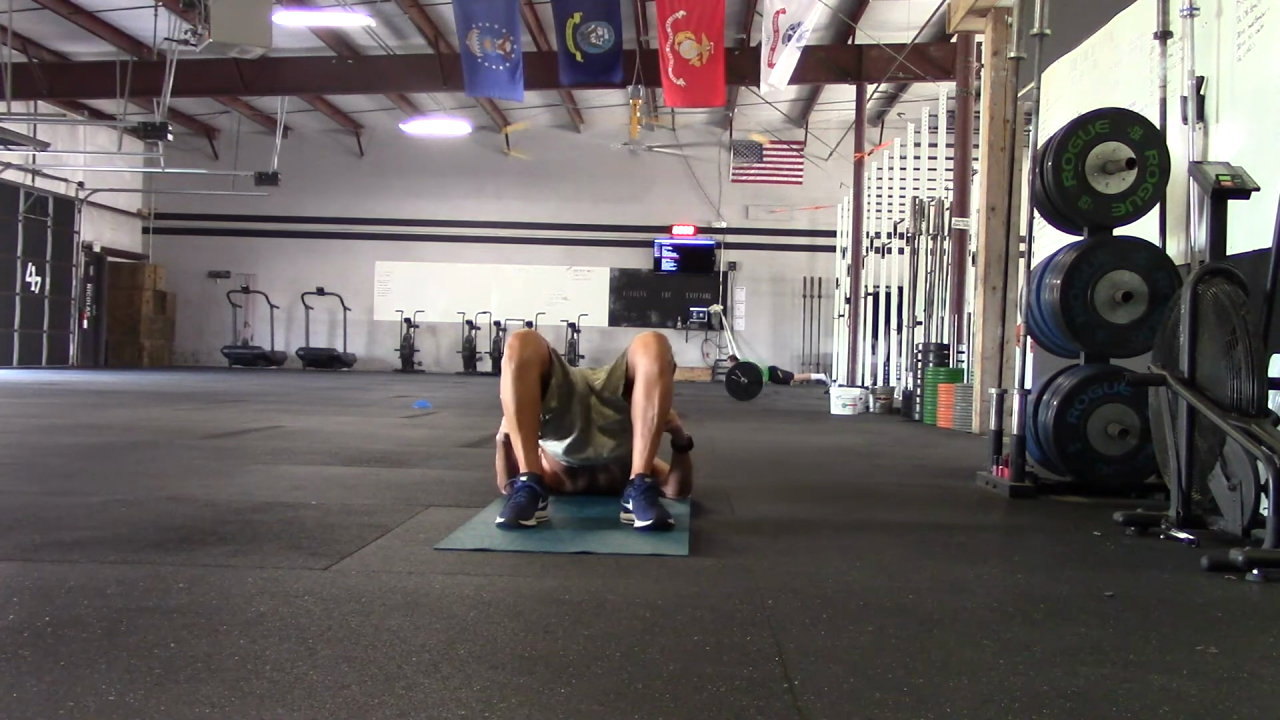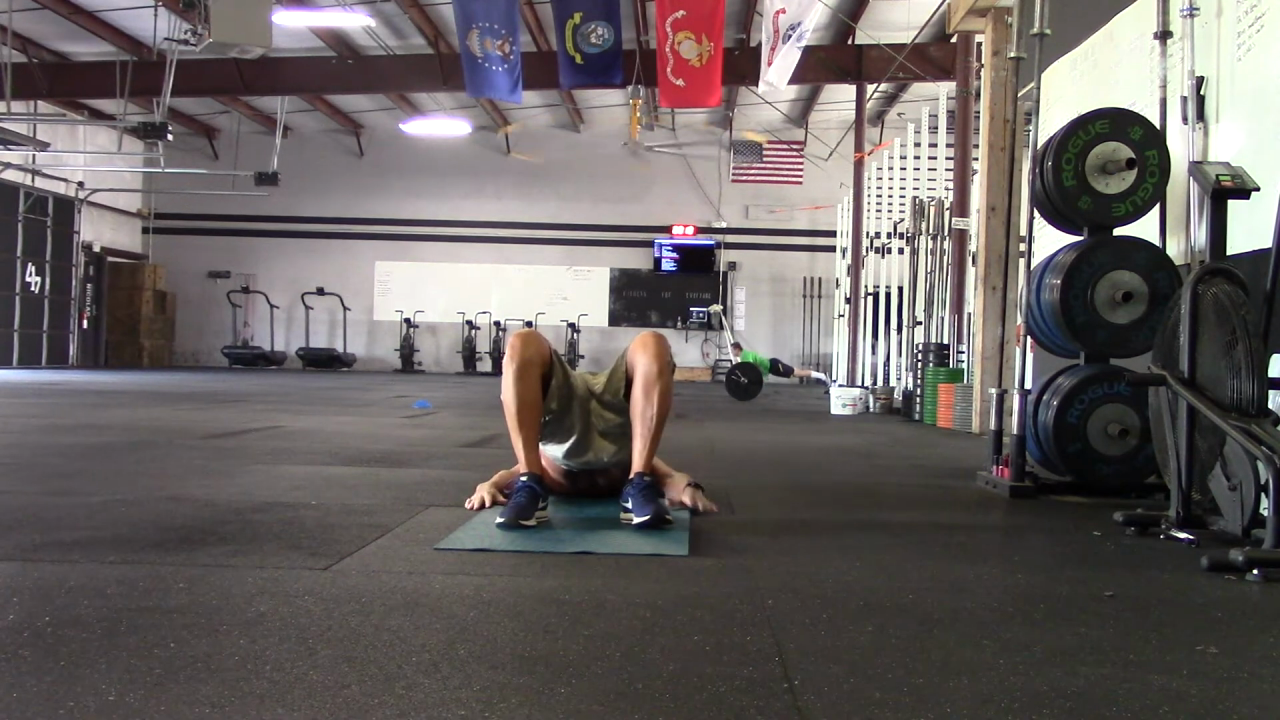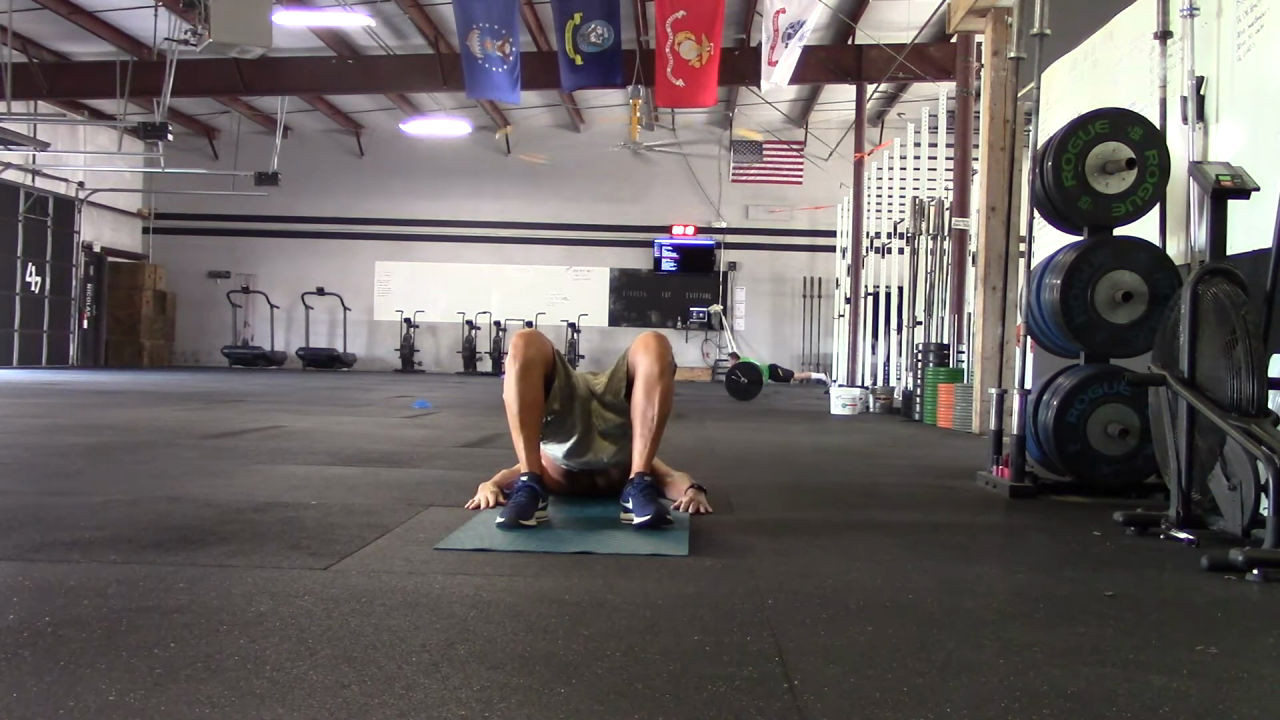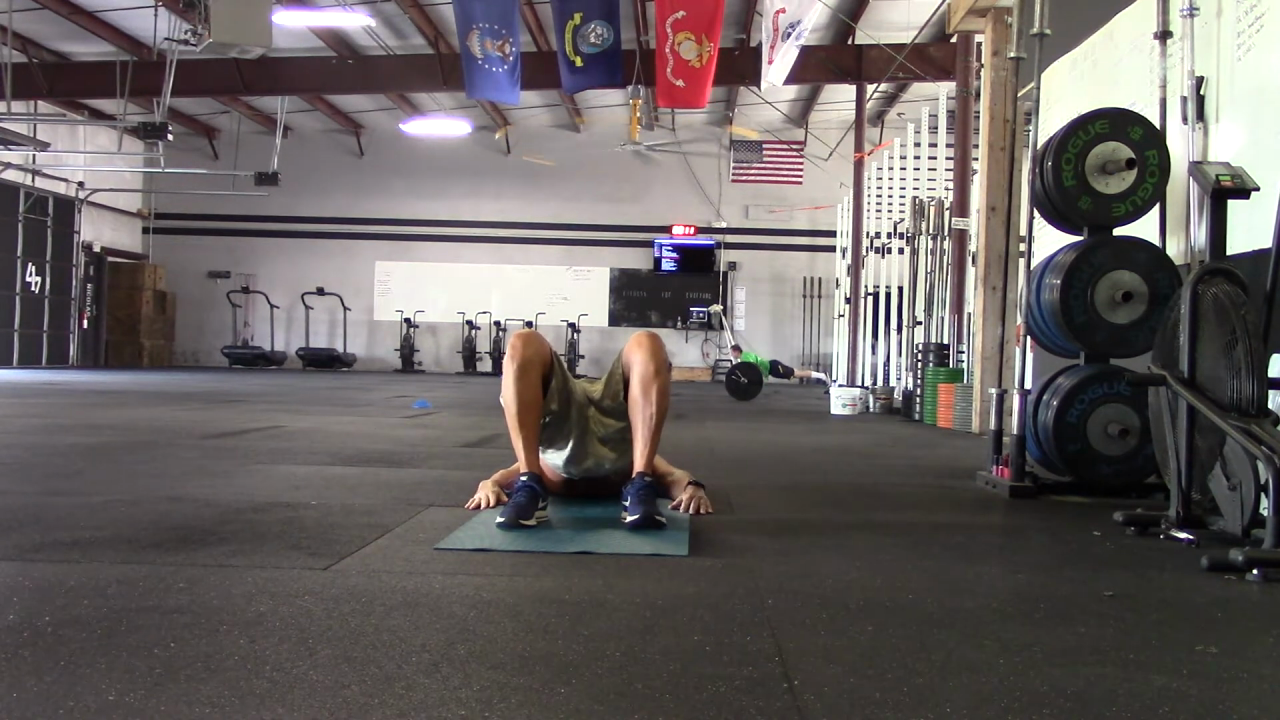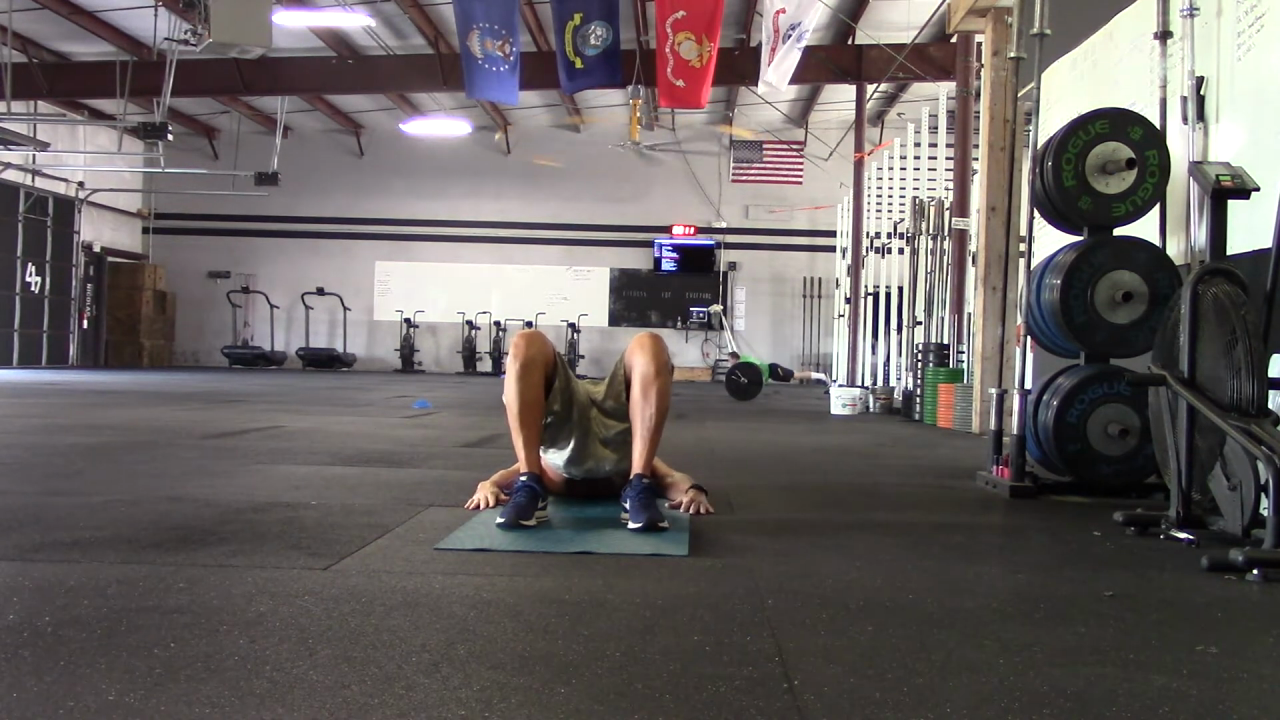
dt=0.5s
person 1, frame 1
left shoulder: (637, 459)
left elbow: (677, 490)
right elbow: (508, 486)
left wrist: (680, 439)
right wrist: (504, 436)
left ankle: (639, 488)
right ankle: (530, 487)
person 1, frame 2
left shoulder: (638, 455)
left elbow: (670, 478)
right elbow: (514, 473)
left wrist: (689, 488)
right wrist: (490, 484)
left knee: (652, 344)
right knee: (523, 343)
left ankle: (639, 486)
right ankle: (530, 488)
person 1, frame 3
left shoulder: (638, 455)
right shoulder: (548, 457)
left elbow: (669, 476)
right elbow: (515, 472)
left wrist: (692, 489)
right wrist: (490, 484)
left hip: (618, 466)
right hip: (562, 468)
left knee: (653, 344)
right knee: (525, 343)
left ankle: (638, 487)
right ankle: (529, 488)
person 1, frame 4
left shoulder: (638, 451)
left elbow: (671, 474)
right elbow: (517, 470)
left wrist: (691, 485)
right wrist: (490, 483)
right hip: (560, 471)
left knee: (646, 343)
right knee: (524, 343)
left ankle: (640, 487)
right ankle: (529, 488)
person 1, frame 5
left shoulder: (638, 453)
right shoulder: (547, 458)
left elbow: (671, 477)
right elbow: (518, 469)
left wrist: (691, 489)
right wrist: (489, 483)
right hip: (563, 467)
left knee: (649, 345)
right knee: (528, 343)
left ankle: (638, 489)
right ankle: (529, 489)
